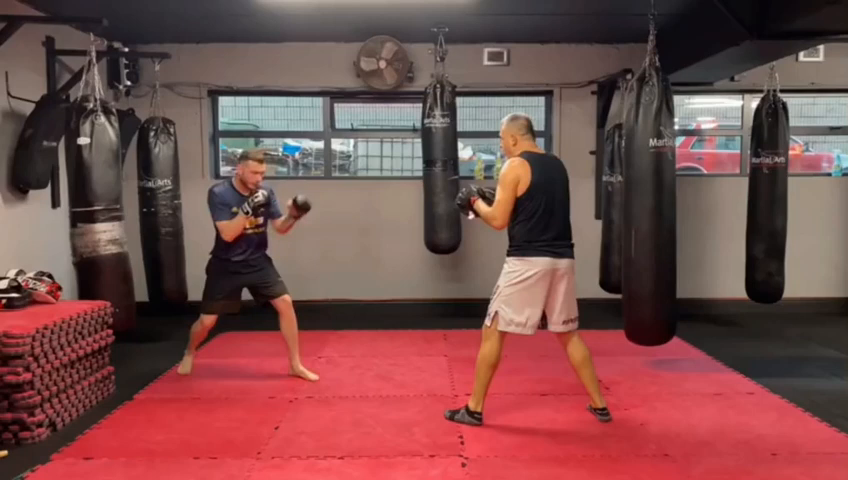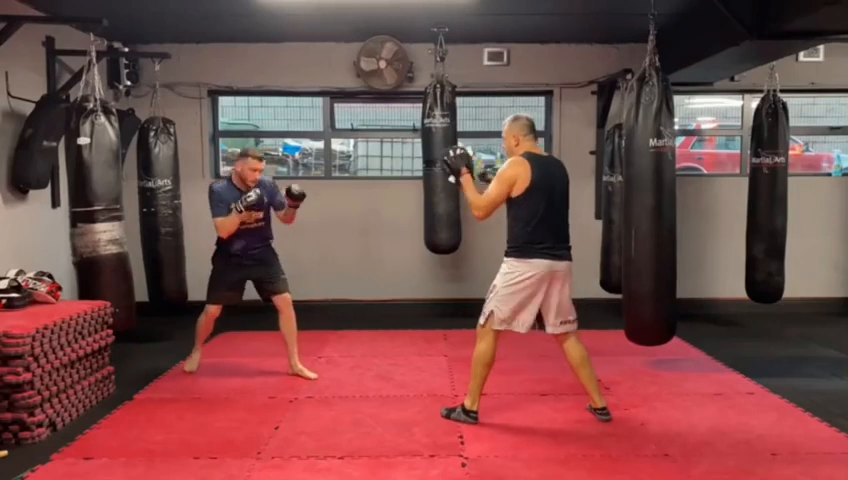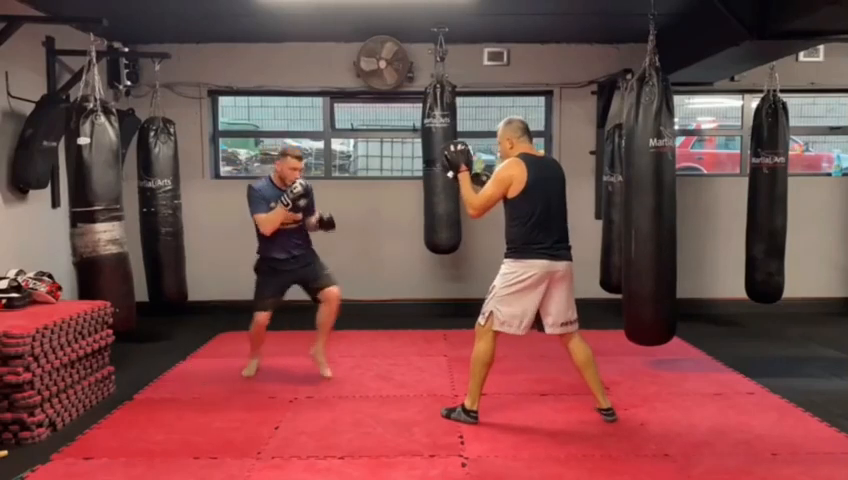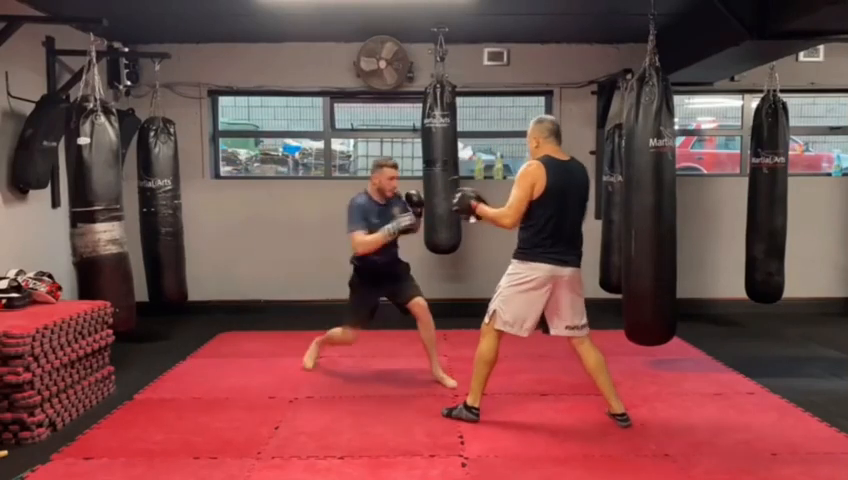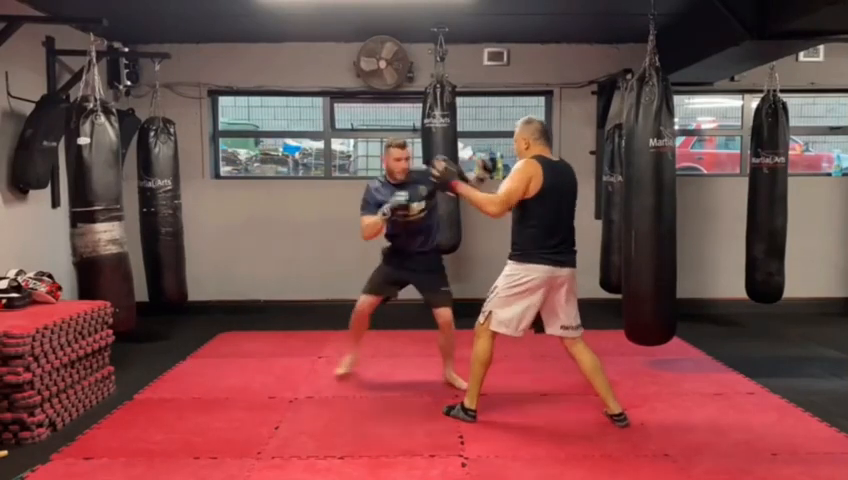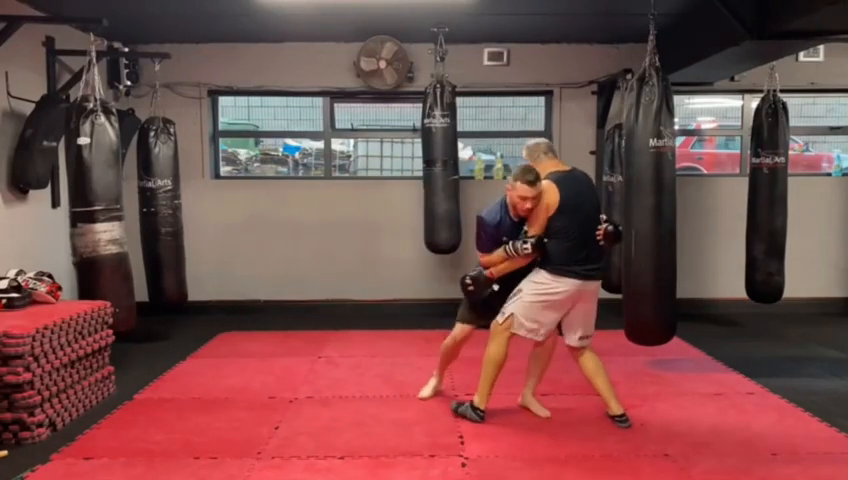
dt=0.7s
person 1, frame 1
left shoulder: (515, 167)
right shoulder: (557, 165)
left elbow: (499, 220)
left wrist: (475, 202)
right wrist: (493, 200)
left hip: (527, 261)
right hip: (562, 259)
left knee: (493, 331)
right knee: (568, 333)
left ankle: (474, 409)
right ankle: (599, 404)
person 1, frame 2
left shoulder: (515, 166)
right shoulder: (558, 167)
left elbow: (480, 210)
left wrist: (464, 173)
right wrist: (497, 184)
left hip: (524, 262)
right hip: (559, 262)
left knee: (487, 331)
right knee: (566, 335)
left ankle: (470, 407)
right ankle: (599, 404)
person 1, frame 3
left shoulder: (511, 168)
right shoulder: (554, 167)
left elbow: (474, 209)
left wrist: (462, 170)
right wrist: (489, 181)
left hip: (524, 263)
right hip: (559, 262)
left knee: (486, 330)
right knee: (570, 334)
left ankle: (470, 407)
right ankle: (605, 404)
person 1, frame 4
left shoulder: (533, 169)
right shoulder: (580, 171)
left elbow: (509, 219)
left wrist: (475, 205)
left hip: (531, 266)
right hip: (568, 268)
left knee: (491, 330)
right knee: (581, 340)
left ankle: (472, 405)
right ankle: (618, 410)
person 1, frame 5
left shoulder: (529, 167)
right shoulder: (566, 170)
left elbow: (496, 207)
left wrist: (454, 183)
left hip: (527, 267)
right hip: (563, 268)
left knee: (486, 330)
right knee: (574, 341)
left ankle: (469, 406)
right ankle: (616, 409)
person 1, frame 6
left shoulder: (545, 189)
right shoulder: (585, 180)
left wrist: (488, 274)
left hip: (555, 278)
right hip: (590, 279)
left knee: (500, 329)
right knee: (581, 346)
left ankle: (478, 405)
right ankle: (617, 410)
person 2, frame 1
left shoulder: (265, 192)
right shoulder: (218, 193)
left elbow: (280, 228)
right elbow: (228, 234)
left wrist: (293, 214)
right wrist: (248, 208)
left hip: (257, 261)
right hip: (226, 265)
left knee: (285, 304)
right knee: (207, 319)
left ankle: (296, 365)
right ankle: (189, 355)
person 2, frame 2
left shoulder: (268, 185)
right shoulder: (218, 190)
left elbow: (286, 219)
right elbow: (223, 231)
left wrist: (292, 205)
right wrist: (241, 207)
left hip: (262, 255)
right hip: (230, 258)
left knee: (285, 302)
right knee: (212, 310)
left ankle: (295, 363)
right ankle: (197, 352)
person 2, frame 3
left shoulder: (305, 189)
right shoulder: (258, 190)
right elbow: (265, 228)
left wrist: (320, 222)
right wrist: (287, 199)
left hip: (304, 257)
right hip: (273, 263)
left knee: (333, 295)
right knee: (261, 319)
left ankle: (319, 350)
right ankle: (254, 358)
person 2, frame 4
left shoulder: (395, 199)
right shoulder: (359, 205)
left elbow: (412, 229)
right elbow: (361, 246)
left wrist: (416, 213)
right wrist: (392, 228)
left hip: (393, 269)
right hip: (367, 276)
left knee: (421, 308)
right knee: (349, 336)
left ankle: (436, 369)
right ankle: (318, 343)
person 2, frame 5
left shoulder: (423, 176)
right shoulder: (376, 190)
right elbow: (367, 234)
right wrist: (388, 212)
left hip: (428, 260)
right hip: (396, 260)
left knee: (445, 319)
right knee: (362, 307)
left ankle: (448, 370)
right ankle: (353, 354)
person 2, frame 6
right shoulder: (490, 218)
right elbow: (485, 260)
right wrist: (512, 249)
left hip: (525, 278)
right knee: (459, 335)
left ankle: (528, 395)
right ankle: (436, 378)
